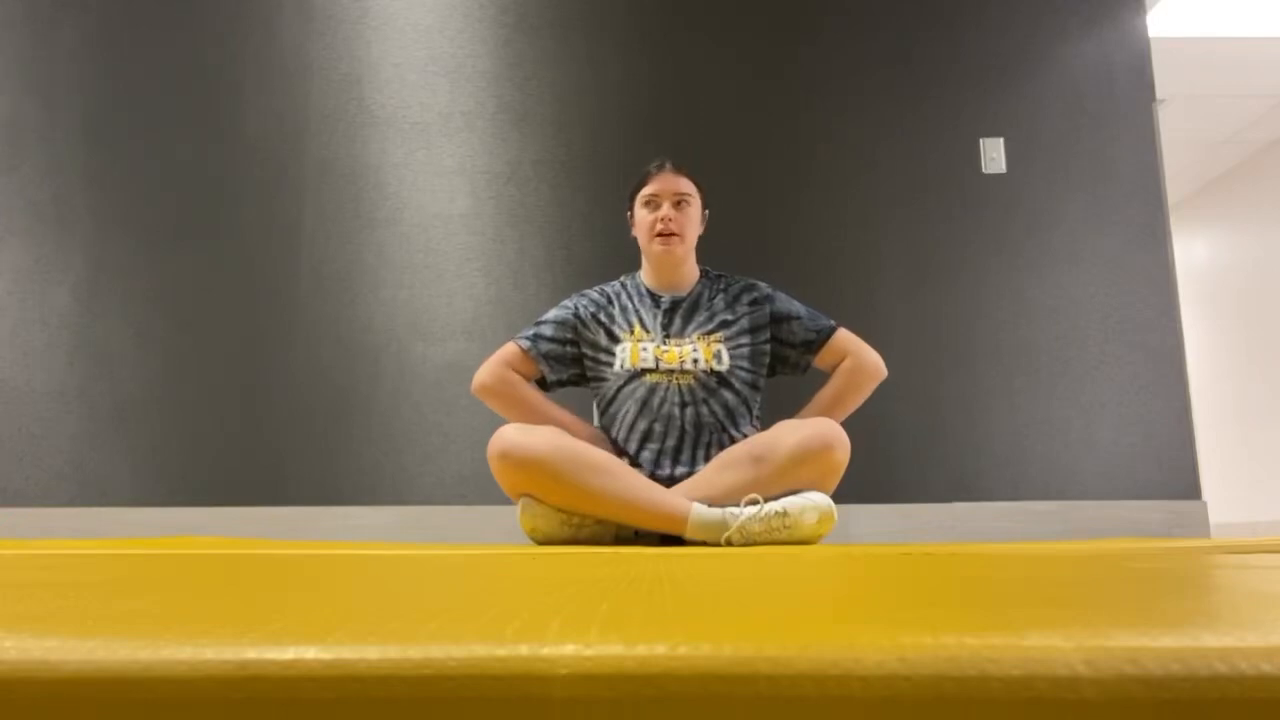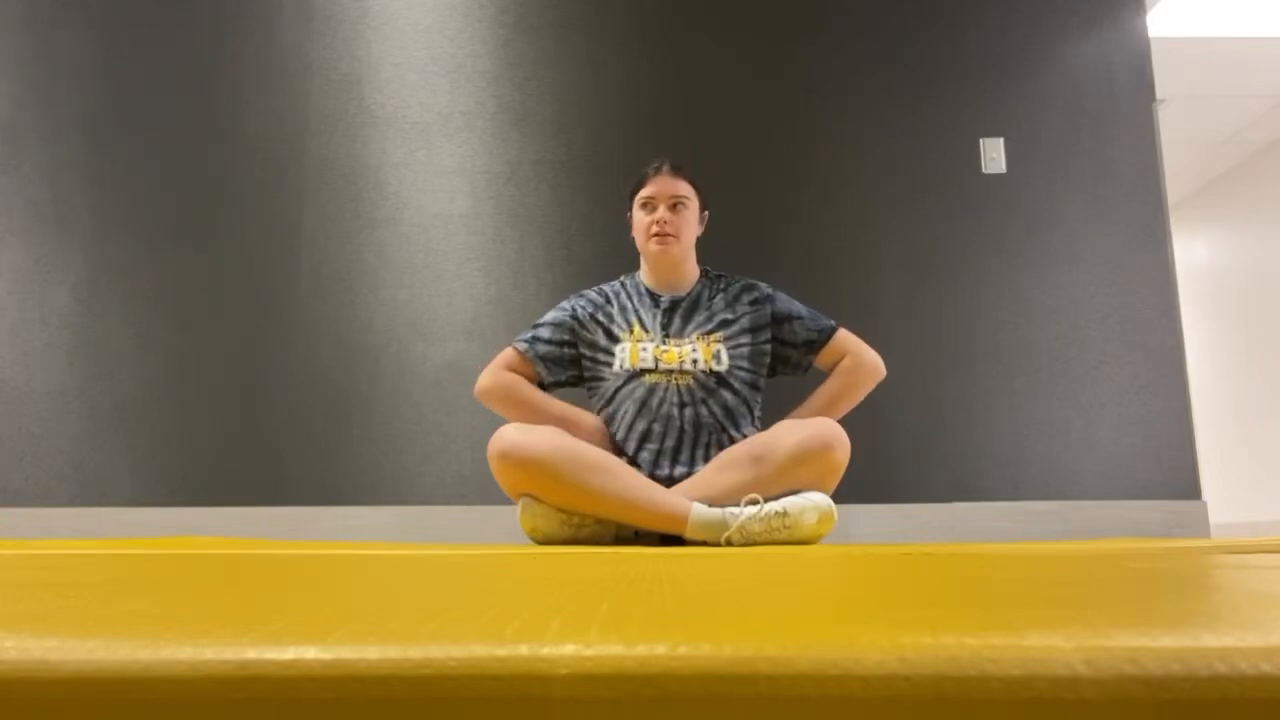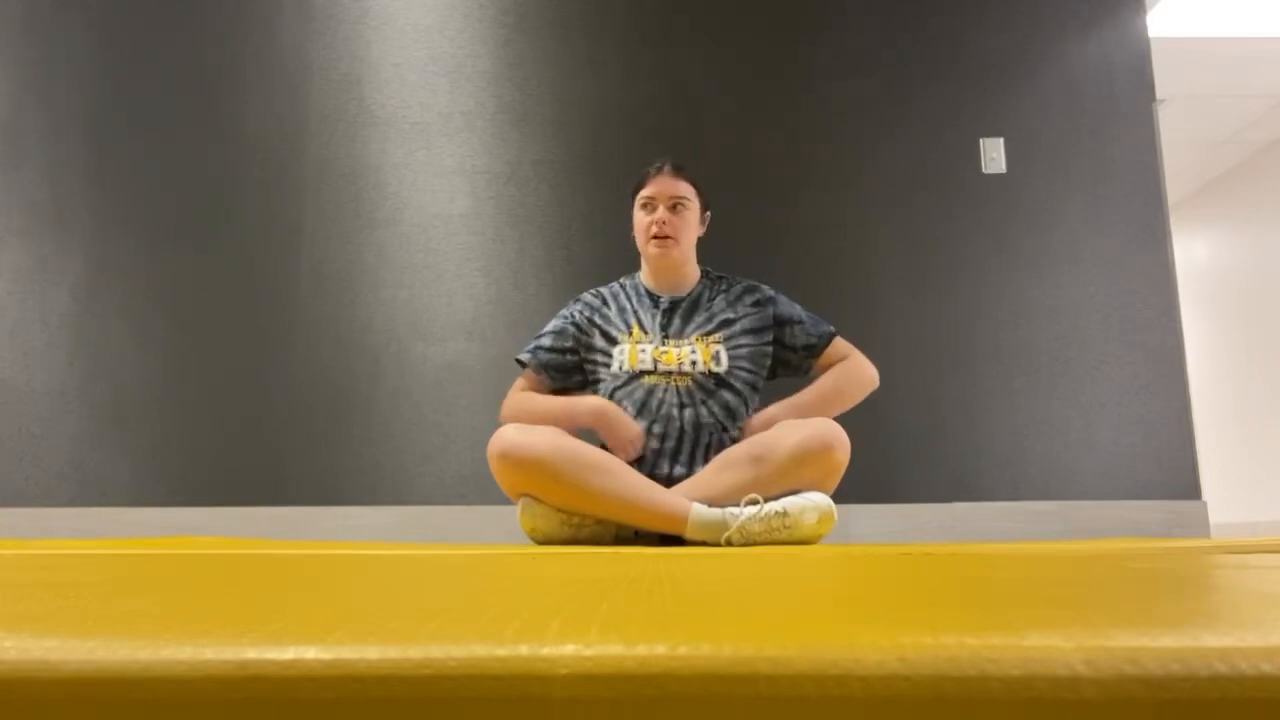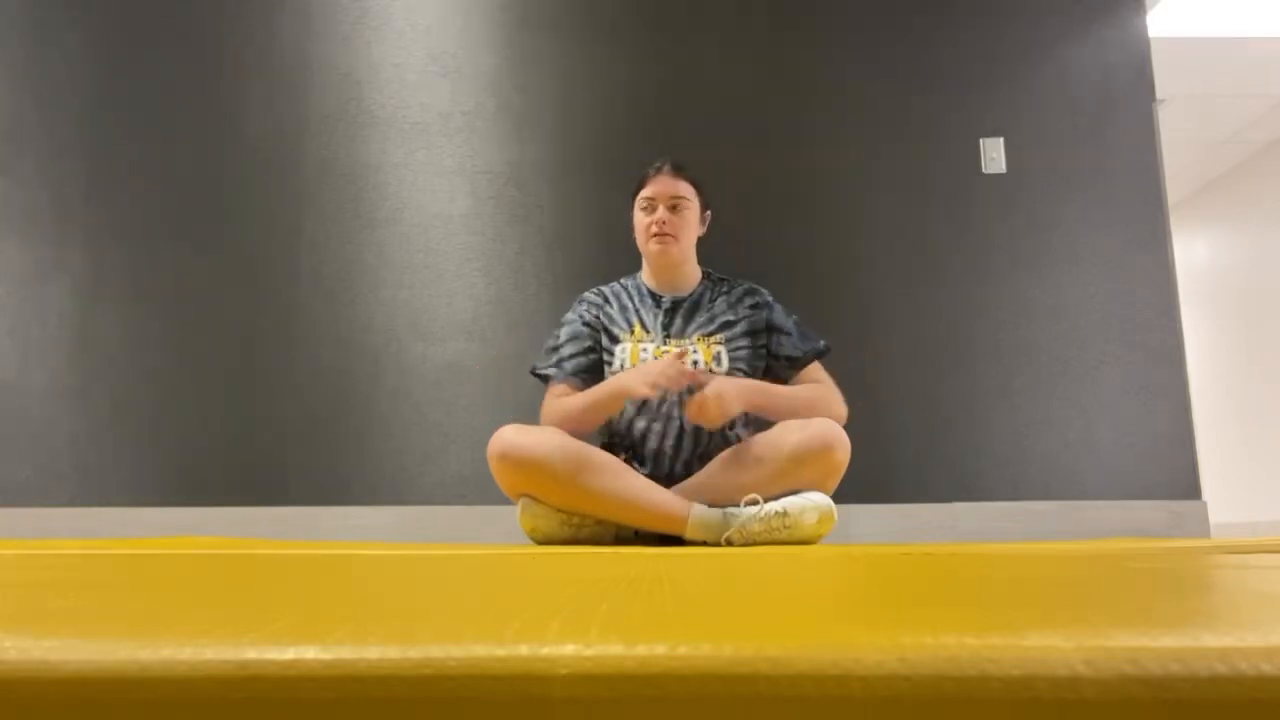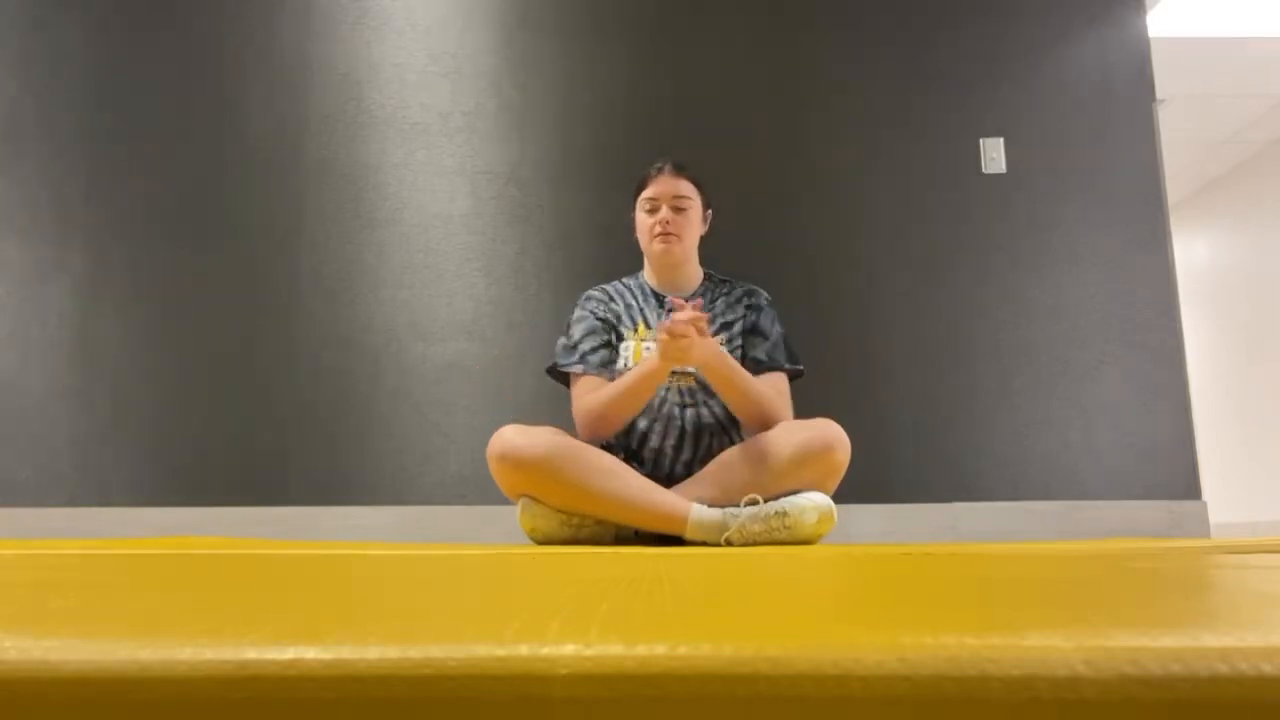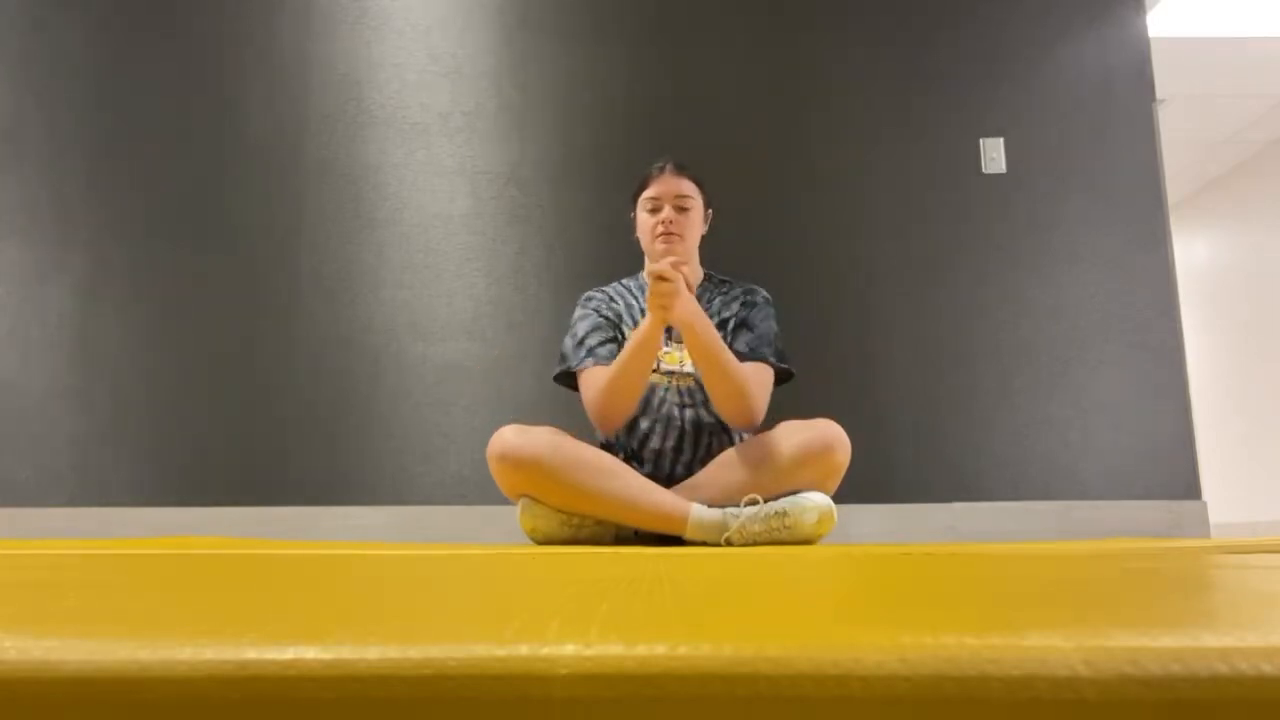
dt=0.2s
person 1, frame 1
left shoulder: (753, 304)
right shoulder: (593, 310)
left elbow: (865, 364)
right elbow: (492, 377)
left wrist: (783, 446)
right wrist: (586, 437)
left hip: (731, 489)
right hip: (619, 493)
left knee: (828, 442)
right knee: (510, 445)
left ankle: (619, 522)
right ankle: (723, 523)
person 1, frame 2
left shoulder: (753, 304)
right shoulder: (592, 310)
left elbow: (864, 364)
right elbow: (494, 382)
left wrist: (785, 441)
right wrist: (585, 428)
left hip: (732, 489)
right hip: (619, 491)
left knee: (827, 442)
right knee: (509, 446)
left ankle: (611, 521)
right ankle: (722, 524)
person 1, frame 3
left shoulder: (753, 305)
right shoulder: (592, 312)
left elbow: (859, 371)
right elbow: (516, 405)
left wrist: (774, 419)
right wrist: (593, 411)
left hip: (731, 487)
right hip: (619, 492)
left knee: (826, 442)
right knee: (510, 446)
left ankle: (598, 518)
right ankle: (724, 524)
person 1, frame 4
left shoulder: (751, 306)
right shoulder: (597, 308)
left elbow: (831, 404)
right elbow: (556, 423)
left wrist: (746, 393)
right wrist: (626, 384)
left hip: (728, 485)
right hip: (616, 490)
left knee: (826, 441)
right knee: (509, 445)
left ankle: (610, 519)
right ankle: (727, 521)
person 1, frame 5
left shoulder: (748, 306)
right shoulder: (600, 305)
left elbow: (776, 423)
right elbow: (590, 424)
left wrist: (706, 354)
right wrist: (661, 359)
left hip: (726, 484)
right hip: (620, 487)
left knee: (827, 440)
right knee: (509, 446)
left ankle: (607, 519)
right ankle: (722, 522)
person 1, frame 6
left shoulder: (747, 304)
right shoulder: (601, 305)
left elbow: (749, 414)
right elbow: (604, 417)
left wrist: (689, 316)
right wrist: (655, 320)
left hip: (727, 482)
right hip: (620, 485)
left knee: (826, 441)
right knee: (510, 446)
left ankle: (611, 522)
right ankle: (722, 522)
